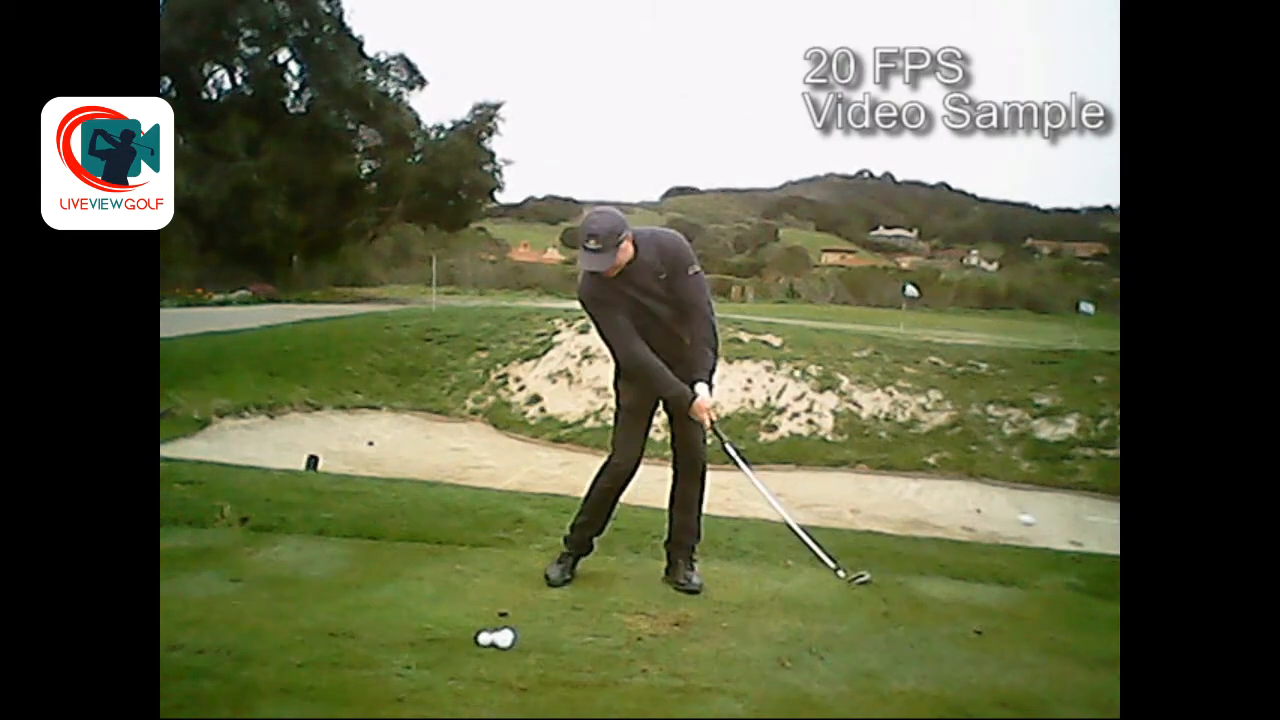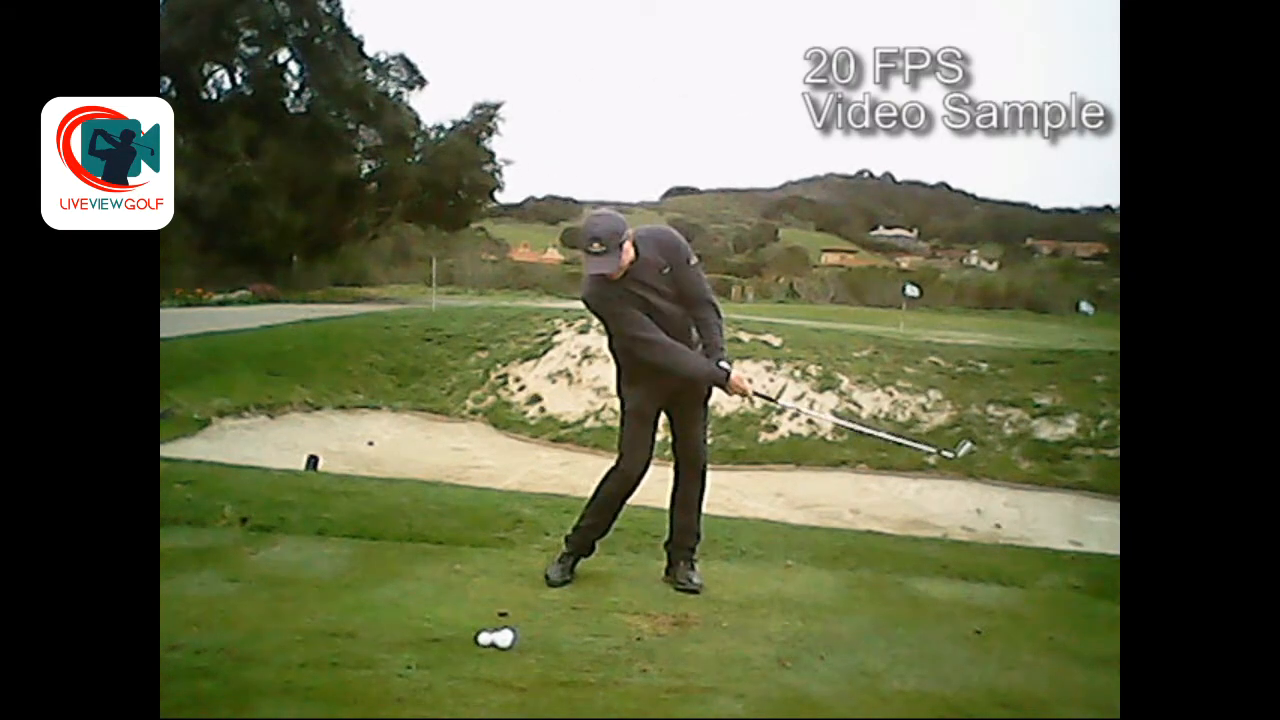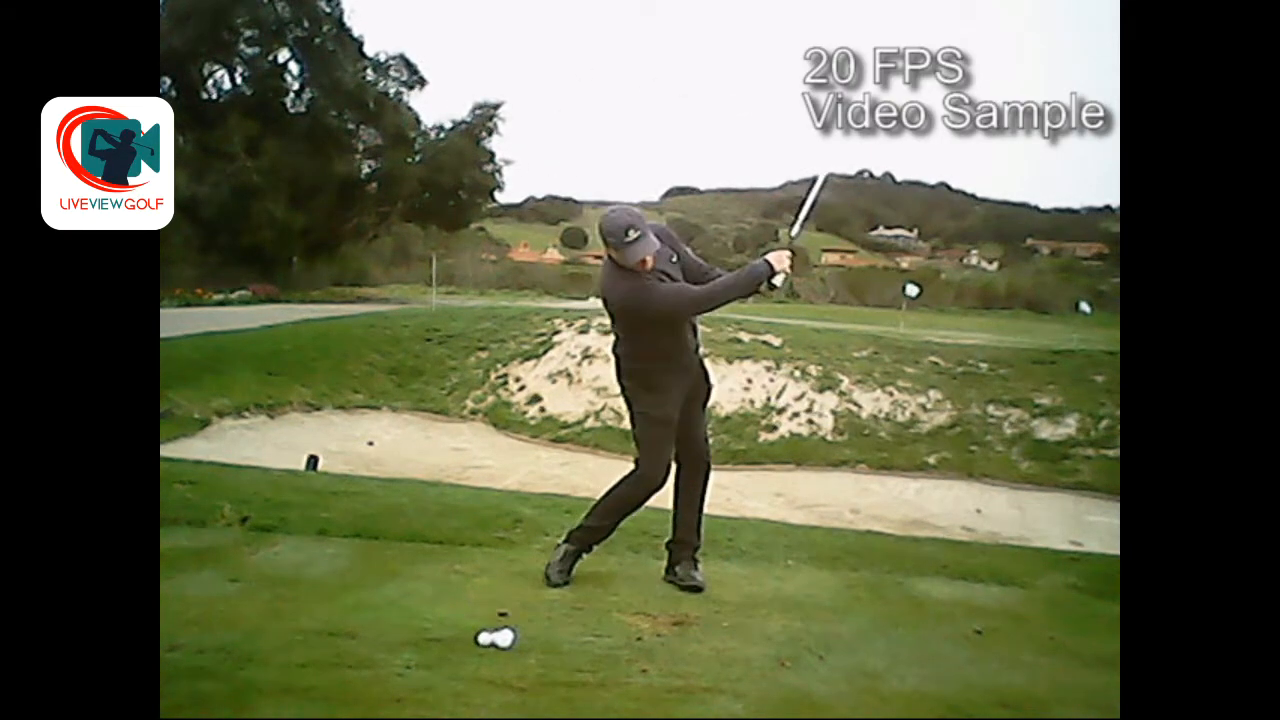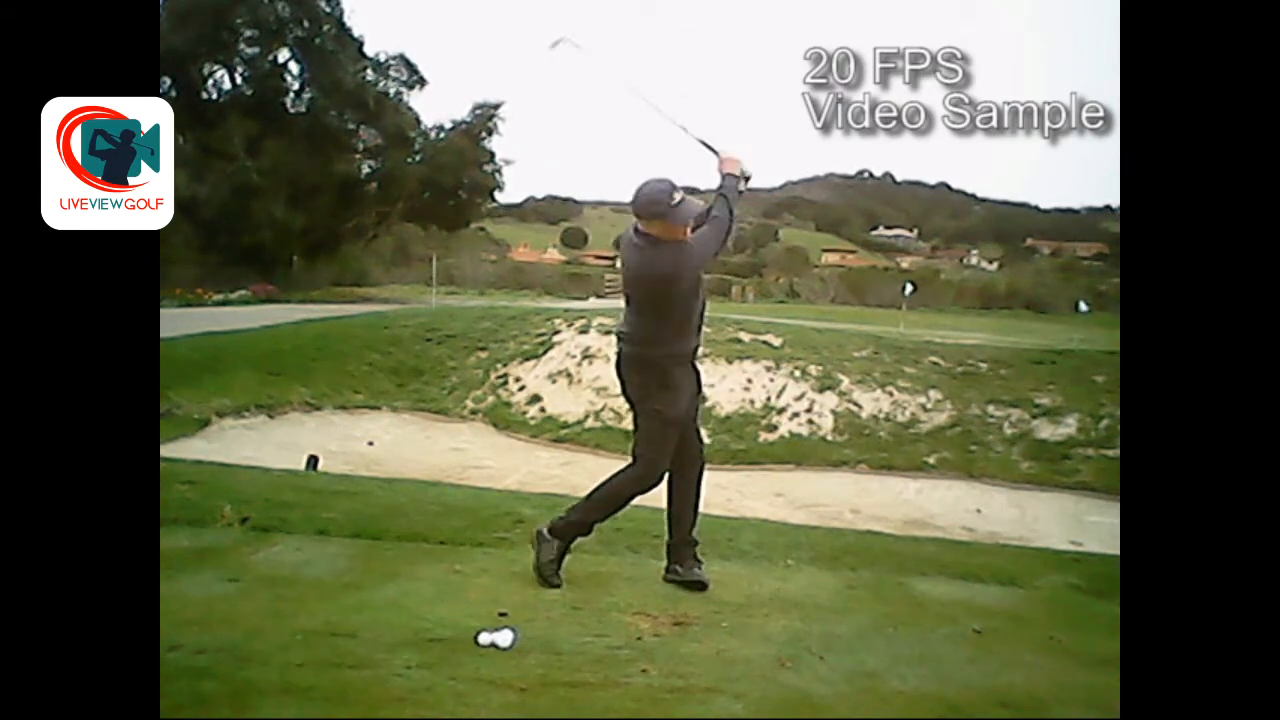
dt=0.3s
person 1, frame 1
left shoulder: (670, 247)
right shoulder: (592, 286)
left elbow: (700, 315)
right elbow: (631, 350)
left wrist: (702, 380)
right wrist: (683, 398)
left hip: (688, 363)
right hip: (639, 372)
left knee: (692, 460)
right knee: (622, 462)
left ankle: (680, 558)
right ankle: (574, 549)
person 1, frame 2
left shoulder: (666, 242)
right shoulder: (598, 291)
left elbow: (702, 304)
right elbow: (654, 346)
left wrist: (719, 361)
right wrist: (718, 377)
left hip: (691, 365)
right hip: (641, 375)
left knee: (693, 461)
right knee: (631, 466)
left ankle: (681, 558)
right ankle: (575, 549)
person 1, frame 3
left shoulder: (658, 244)
right shoulder: (625, 291)
left elbow: (702, 273)
right elbow: (706, 298)
left wrist: (760, 270)
right wrist: (765, 269)
left hip: (686, 365)
right hip: (649, 380)
left knee: (696, 460)
right knee: (651, 471)
left ankle: (683, 558)
right ankle: (574, 545)
person 1, frame 4
left shoulder: (645, 231)
right shoulder: (668, 263)
left elbow: (705, 225)
right elbow: (717, 229)
left wrist: (729, 184)
right wrist: (731, 179)
left hip: (675, 362)
right hip: (654, 370)
left knee: (689, 457)
right knee: (649, 467)
left ankle: (681, 557)
right ankle: (559, 534)
